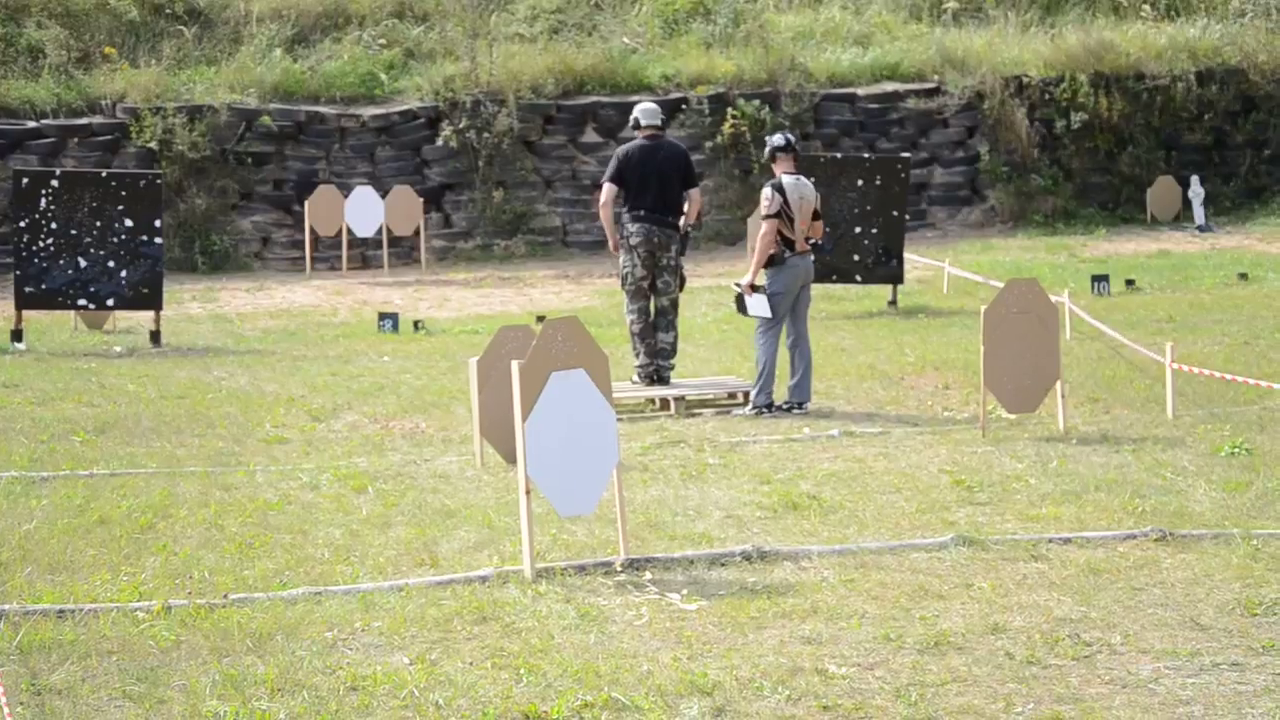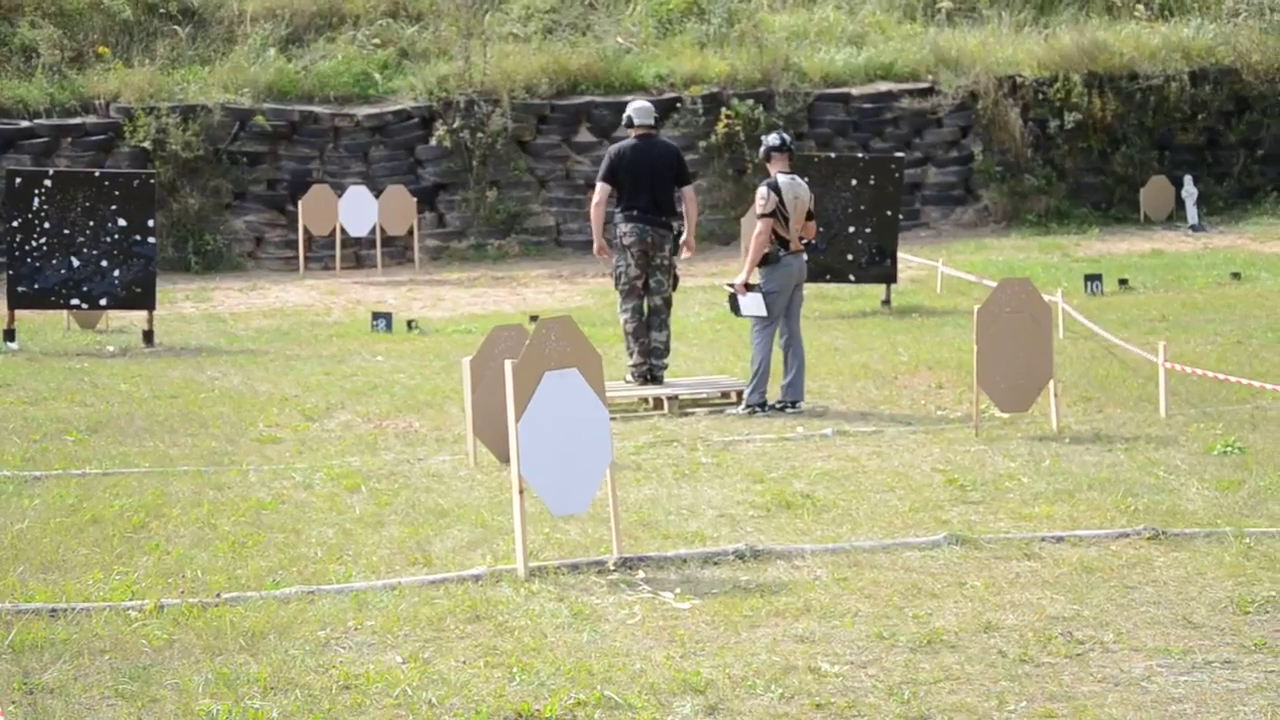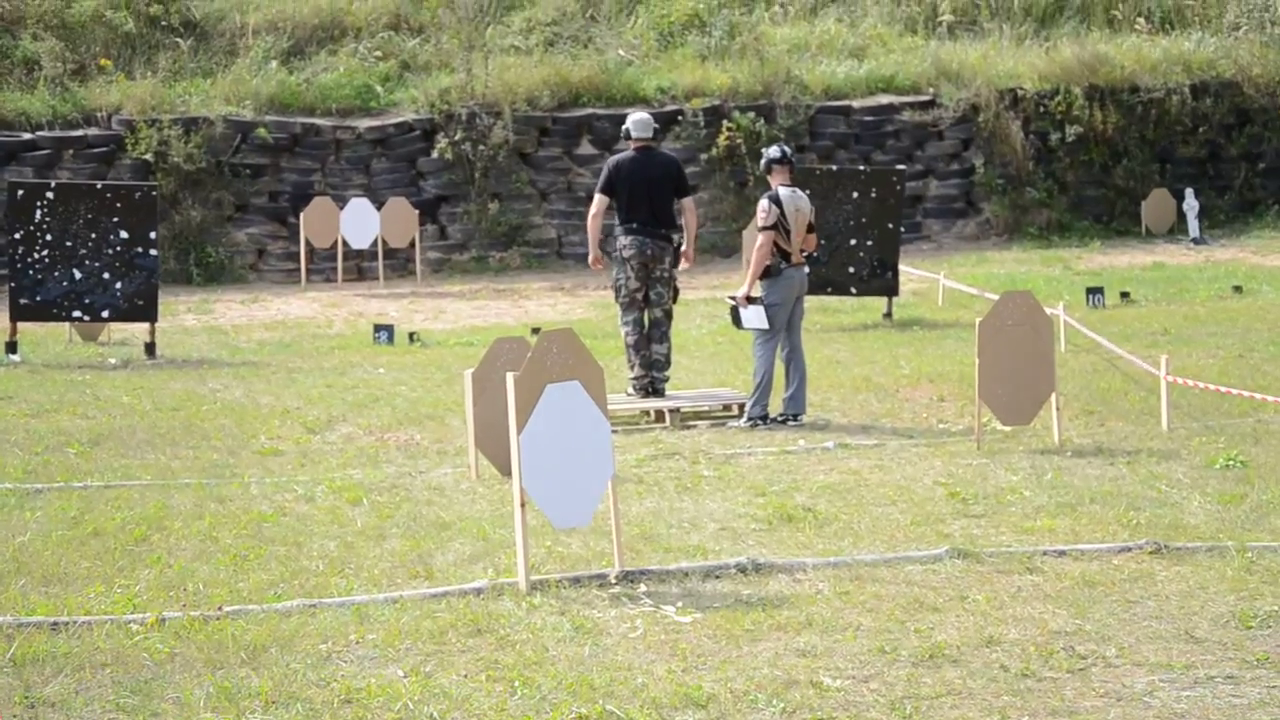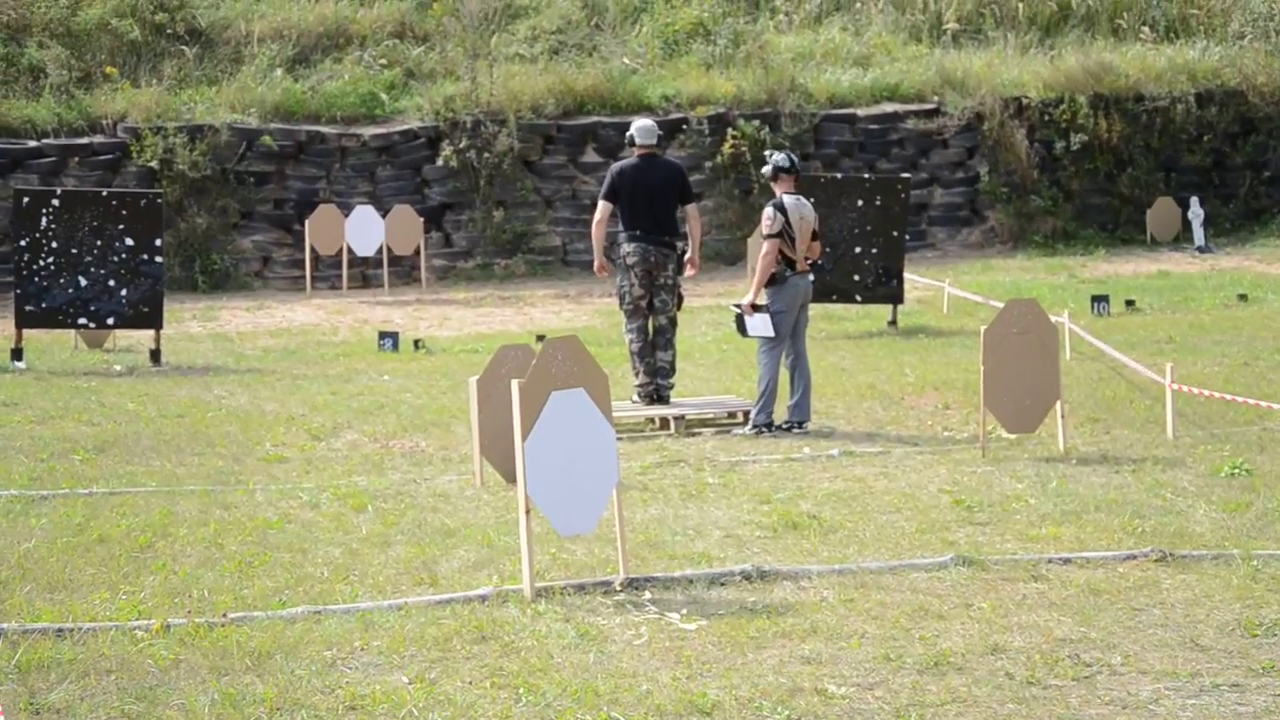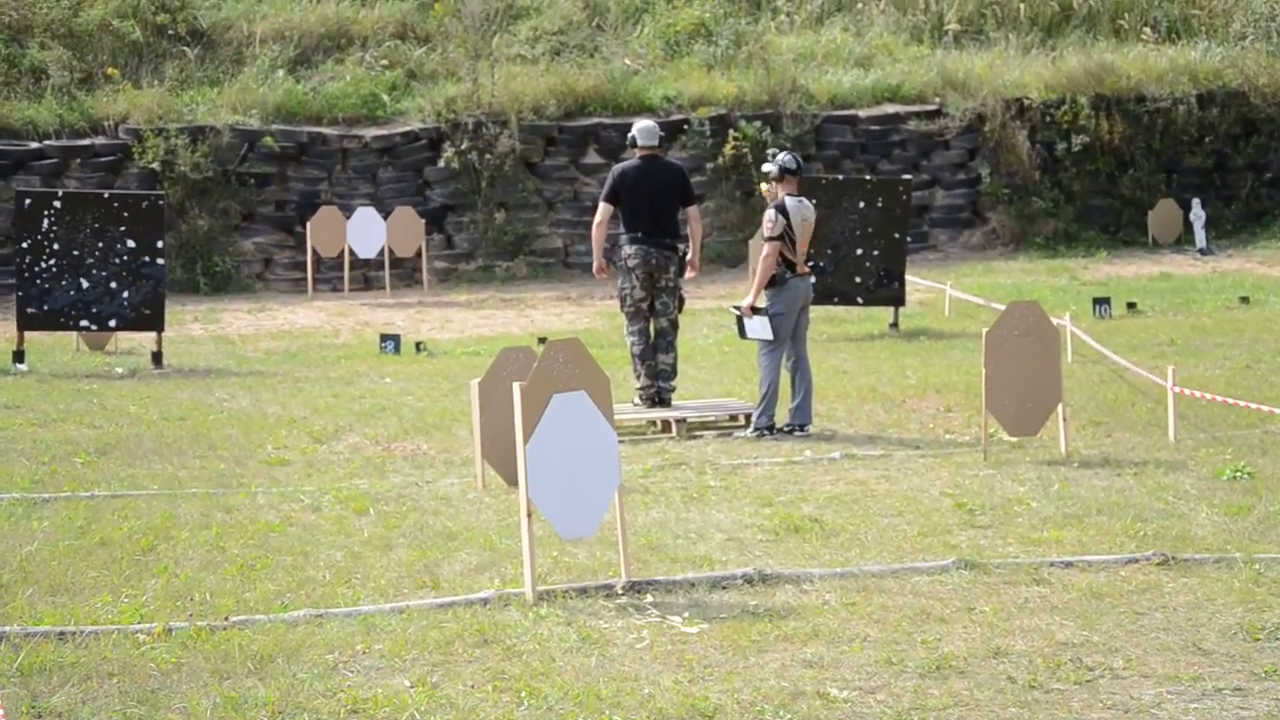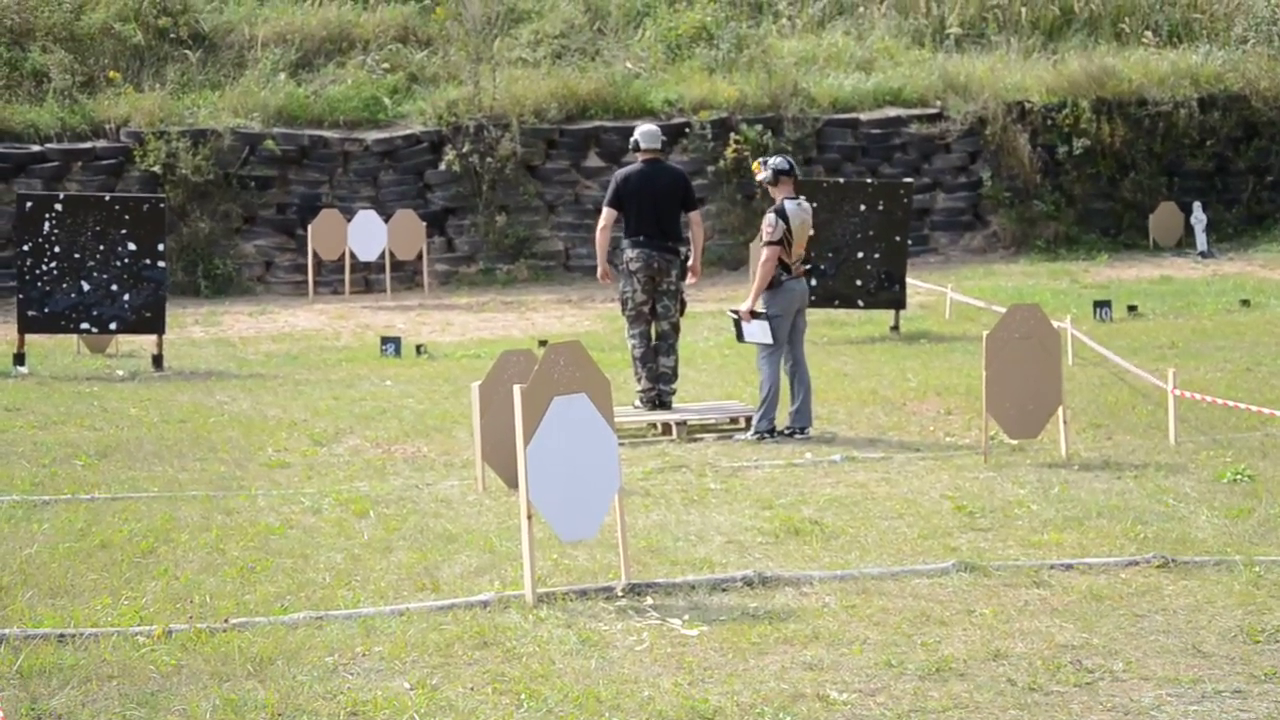
dt=0.4s
person 1, frame 1
left shoulder: (625, 152)
right shoulder: (679, 152)
left elbow: (605, 200)
right elbow: (694, 200)
left wrist: (612, 235)
right wrist: (681, 228)
left hip: (636, 231)
right hip: (668, 233)
left knee: (637, 303)
right knee: (667, 304)
left ankle: (645, 370)
right ankle: (663, 369)
person 1, frame 2
left shoulder: (617, 152)
right shoulder: (671, 151)
left elbow: (599, 200)
right elbow: (689, 197)
left wrist: (597, 238)
right wrist: (689, 234)
left hip: (629, 231)
right hip: (661, 231)
left knee: (631, 302)
right knee: (660, 303)
left ankle: (638, 369)
right ankle: (657, 368)
person 1, frame 3
left shoulder: (616, 164)
right shoulder: (671, 163)
left elbow: (596, 211)
right elbow: (689, 209)
left wrist: (593, 248)
right wrist: (689, 245)
left hip: (630, 243)
right hip: (662, 244)
left knee: (632, 315)
right knee: (661, 315)
left ankle: (640, 381)
right ankle: (658, 381)
person 1, frame 4
left shoulder: (619, 171)
right shoulder: (674, 170)
left elbow: (600, 218)
right elbow: (693, 215)
left wrist: (598, 255)
right wrist: (694, 251)
left hip: (633, 250)
right hip: (666, 251)
left knee: (636, 322)
right knee: (665, 322)
left ankle: (645, 388)
right ankle: (663, 388)
person 1, frame 5
left shoulder: (621, 172)
right shoulder: (676, 171)
left elbow: (600, 220)
right elbow: (694, 217)
left wrist: (597, 257)
right wrist: (694, 254)
left hip: (635, 252)
right hip: (668, 253)
left knee: (638, 325)
right knee: (667, 325)
left ankle: (647, 391)
right ankle: (665, 391)
person 1, frame 6
left shoulder: (624, 177)
right shoulder: (678, 177)
left elbow: (604, 224)
right elbow: (696, 222)
left wrist: (602, 262)
right wrist: (696, 259)
left hip: (636, 256)
right hip: (669, 257)
left knee: (638, 328)
right knee: (668, 329)
left ankle: (647, 394)
right ankle: (665, 394)
person 2, frame 1
left shoulder: (773, 188)
right shoulder: (809, 188)
left elbow: (767, 233)
right elbow: (818, 231)
left wrist: (751, 273)
left hip: (784, 266)
right hip: (805, 263)
left knee: (767, 331)
right knee: (798, 332)
left ankle: (762, 400)
right ankle: (798, 398)
person 2, frame 2
left shoulder: (769, 188)
right shoulder: (803, 188)
left elbow: (761, 233)
right elbow: (810, 232)
left wrist: (745, 272)
left hip: (777, 265)
right hip: (798, 262)
left knee: (762, 330)
right knee: (791, 331)
left ankle: (755, 399)
right ankle: (792, 397)
person 2, frame 3
left shoulder: (770, 200)
right shoulder: (804, 200)
left elbow: (763, 245)
right elbow: (811, 244)
left wrist: (747, 285)
left hip: (779, 278)
right hip: (799, 275)
left knee: (765, 343)
right knee: (792, 344)
left ankle: (757, 412)
right ankle: (794, 409)
person 2, frame 4
left shoulder: (775, 208)
right shoulder: (808, 208)
left elbow: (768, 253)
left wrist: (752, 293)
left hip: (783, 285)
right hip: (803, 282)
left knee: (769, 351)
right knee: (797, 351)
left ankle: (762, 420)
right ankle: (798, 417)
person 2, frame 5
left shoulder: (777, 211)
right shoulder: (807, 208)
left elbow: (769, 256)
left wrist: (752, 295)
left hip: (783, 287)
right hip: (804, 283)
left knee: (770, 354)
right knee: (798, 354)
left ankle: (763, 423)
right ankle: (800, 420)
person 2, frame 6
left shoulder: (776, 214)
right shoulder: (805, 208)
left elbow: (768, 260)
left wrist: (751, 300)
right wrist: (766, 173)
left hip: (780, 290)
right hip: (799, 285)
left knee: (769, 358)
right knee: (796, 357)
left ankle: (763, 426)
right ankle: (800, 423)
